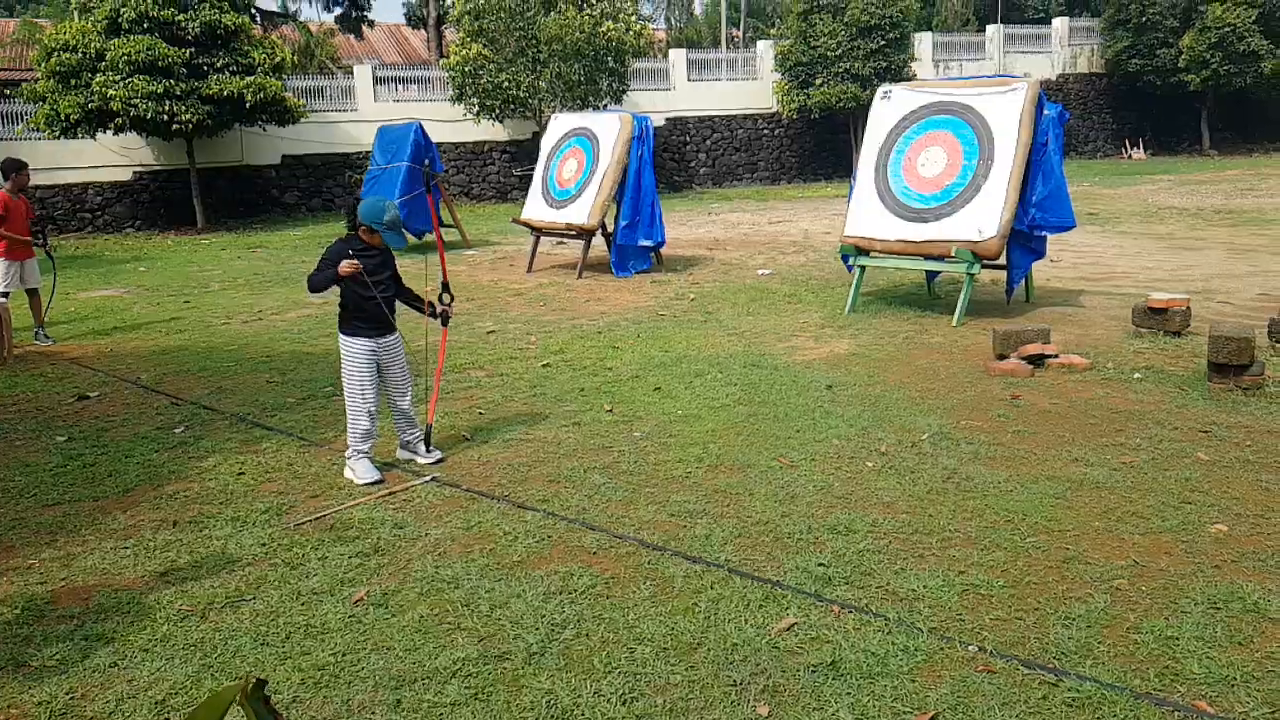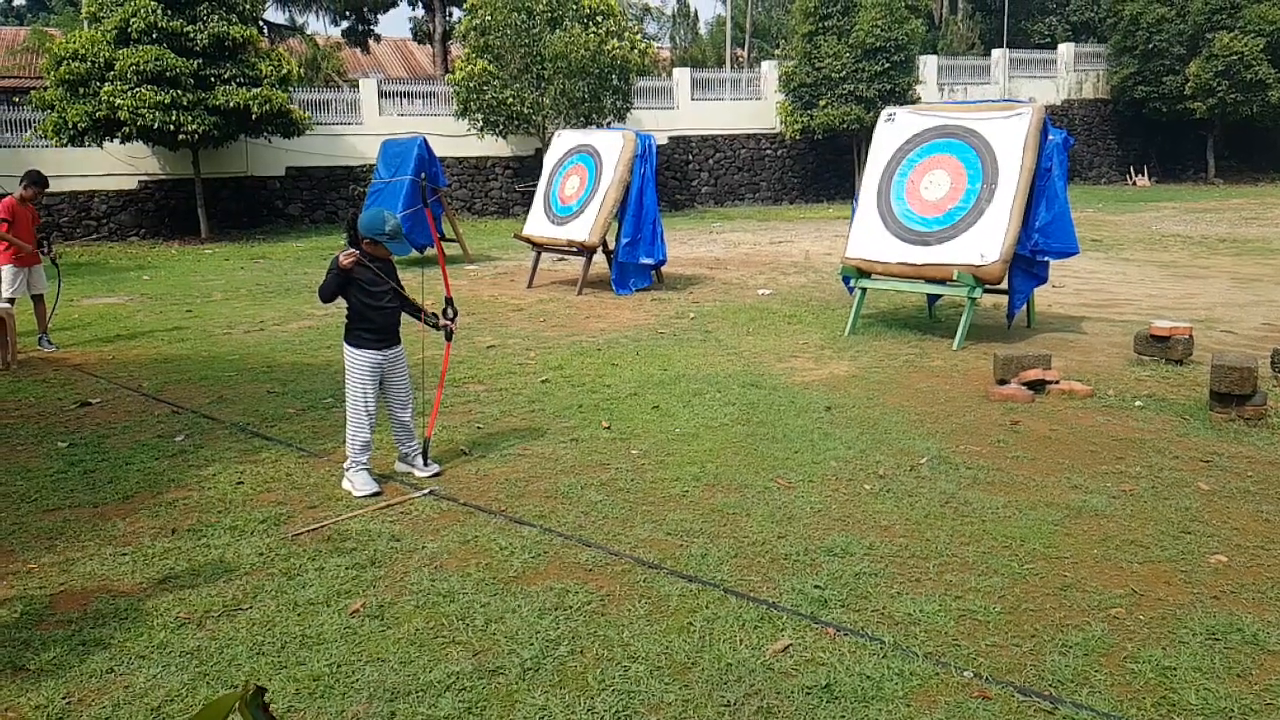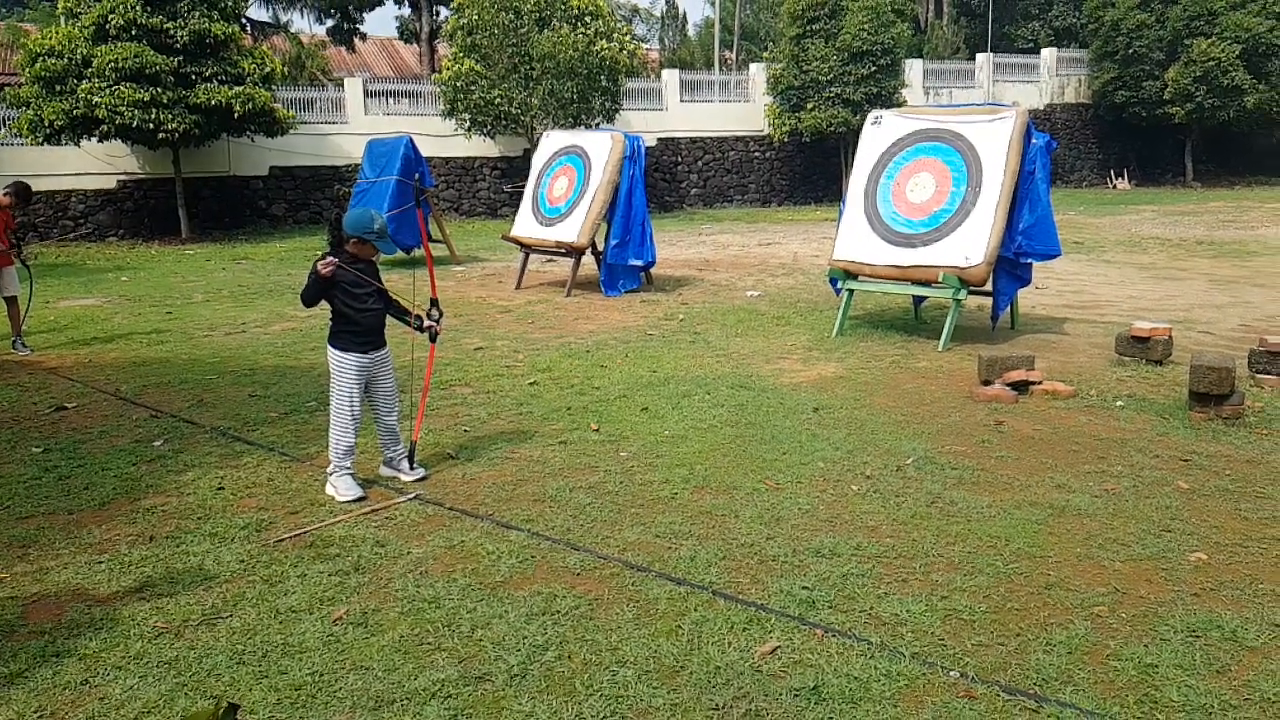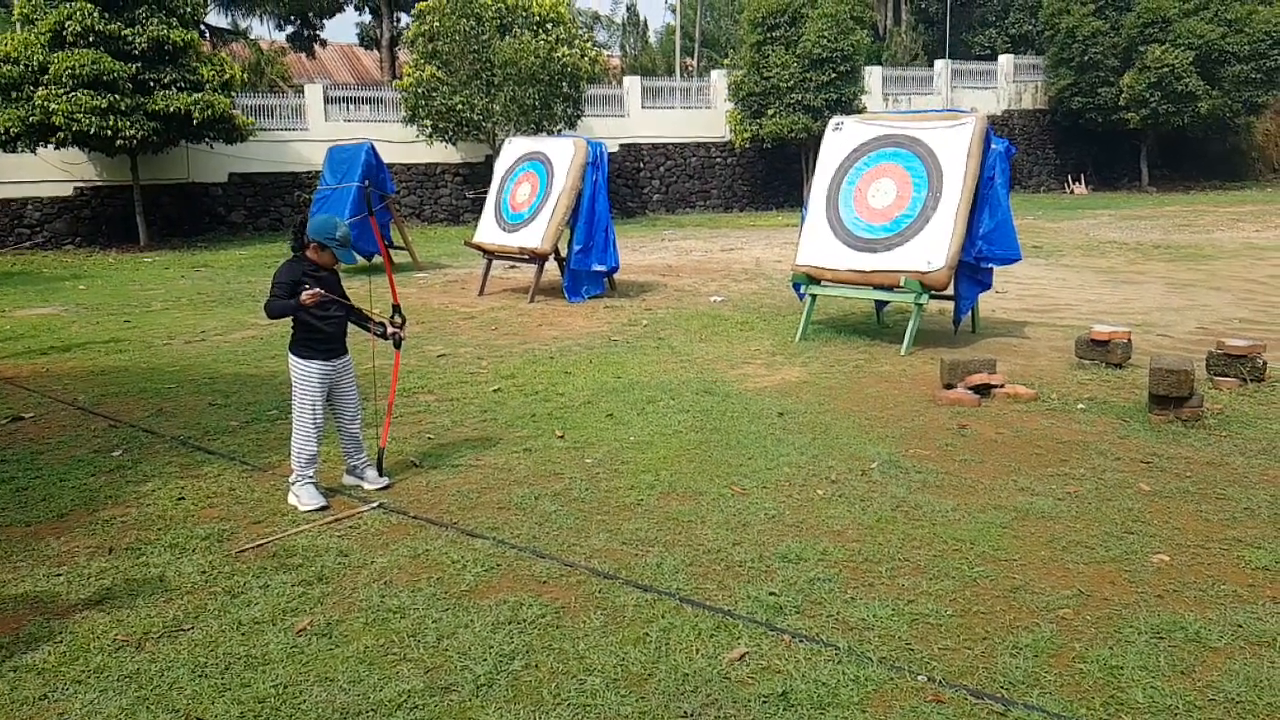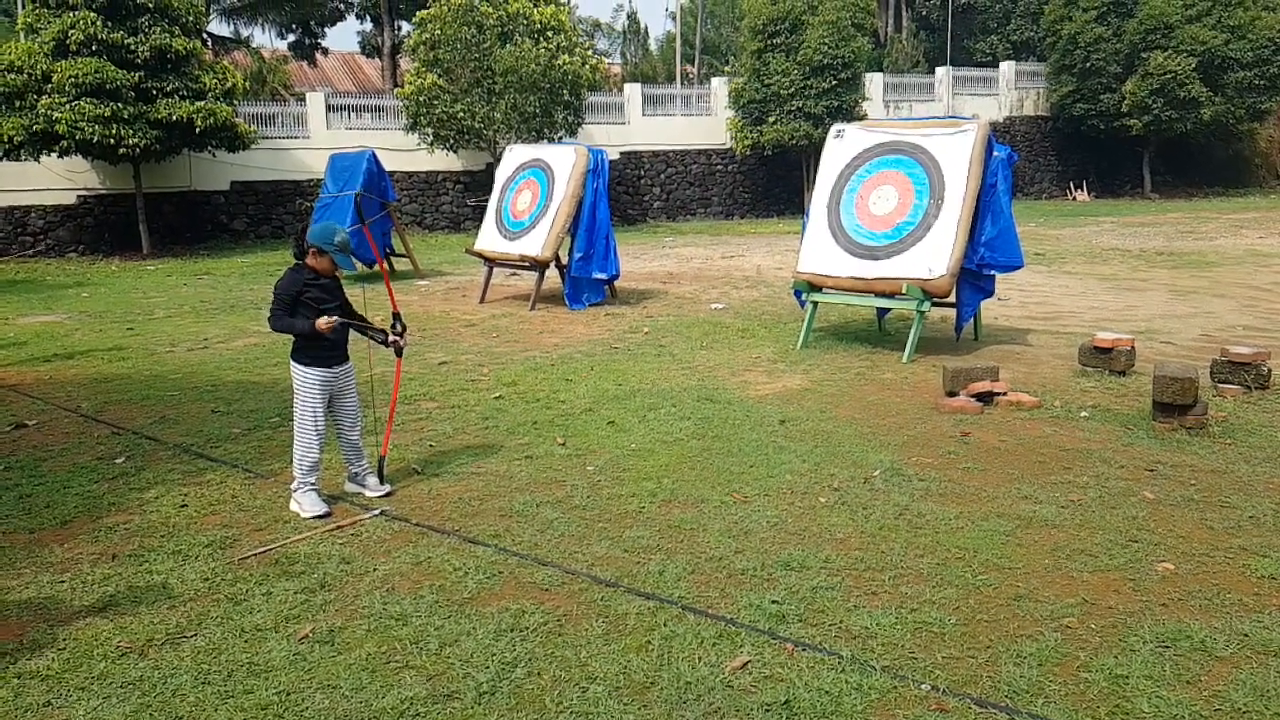
dt=0.7s
person 1, frame 1
left shoulder: (385, 253)
right shoulder: (341, 250)
left elbow: (398, 289)
right elbow: (313, 284)
left wrist: (429, 308)
right wrist: (337, 273)
left hip: (389, 336)
right hip: (357, 339)
left knee: (401, 393)
right knee: (362, 401)
left ankle: (411, 442)
right ankle: (357, 458)
person 1, frame 2
left shoulder: (386, 265)
right shoulder: (348, 262)
left elbow: (403, 299)
right elbow: (326, 295)
left wrist: (433, 320)
right wrist: (341, 270)
left hip: (393, 347)
right hip: (362, 351)
left knee: (402, 406)
right knee: (362, 411)
left ankle: (410, 455)
right ankle: (356, 470)
person 1, frame 3
left shoulder: (368, 266)
right shoulder: (329, 265)
left elbow: (385, 301)
right elbow: (308, 300)
left wrist: (417, 321)
right wrist: (320, 278)
left hip: (378, 350)
right hip: (347, 354)
left knee: (388, 410)
right knee: (346, 415)
left ankle: (395, 459)
right ankle: (339, 474)
person 1, frame 4
left shoulder: (330, 273)
right shoulder: (291, 271)
left elbow: (348, 309)
right elbow: (272, 309)
left wrist: (380, 328)
right wrist: (299, 303)
left hip: (340, 358)
right hip: (309, 362)
left knee: (350, 417)
right knee: (309, 424)
left ankle: (357, 467)
right ankle: (301, 483)
person 1, frame 5
left shoulder: (331, 281)
right shoulder: (293, 280)
left elbow: (350, 315)
right elbow: (277, 321)
left wrist: (383, 336)
right wrist: (312, 326)
left hip: (341, 365)
right hip: (310, 369)
left knee: (350, 424)
right knee: (310, 431)
left ankle: (359, 475)
right ankle: (303, 490)
